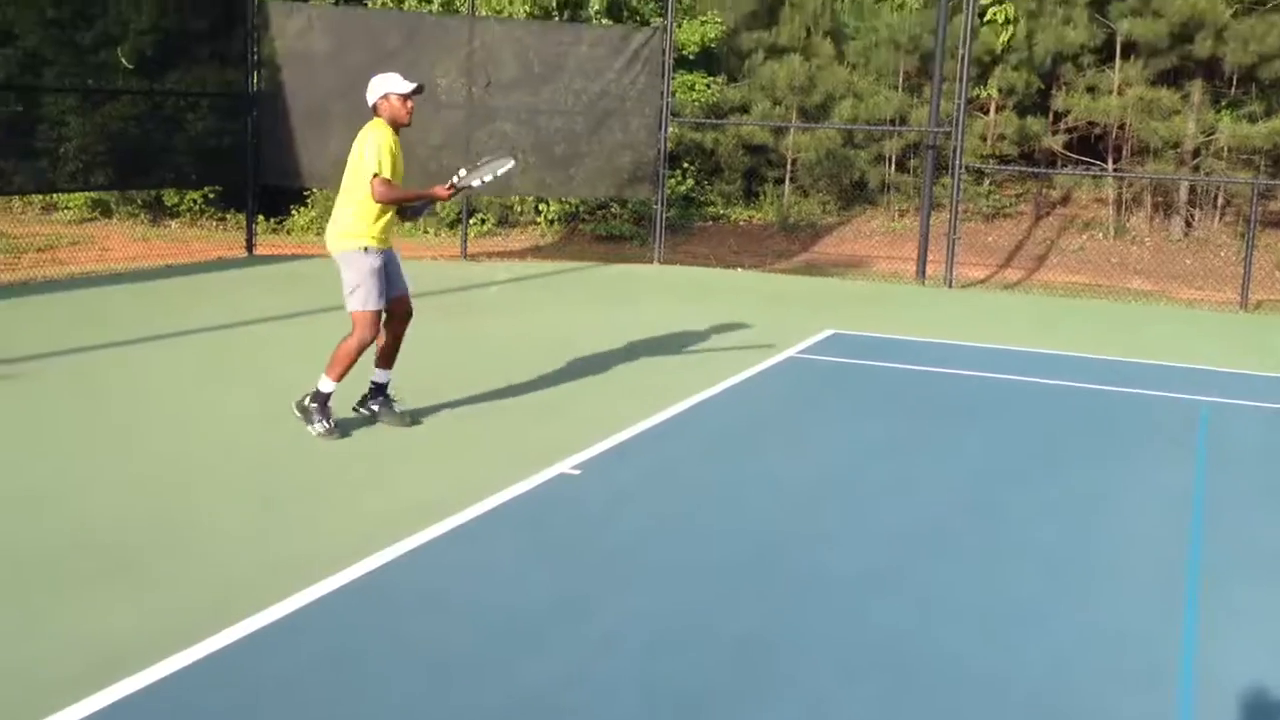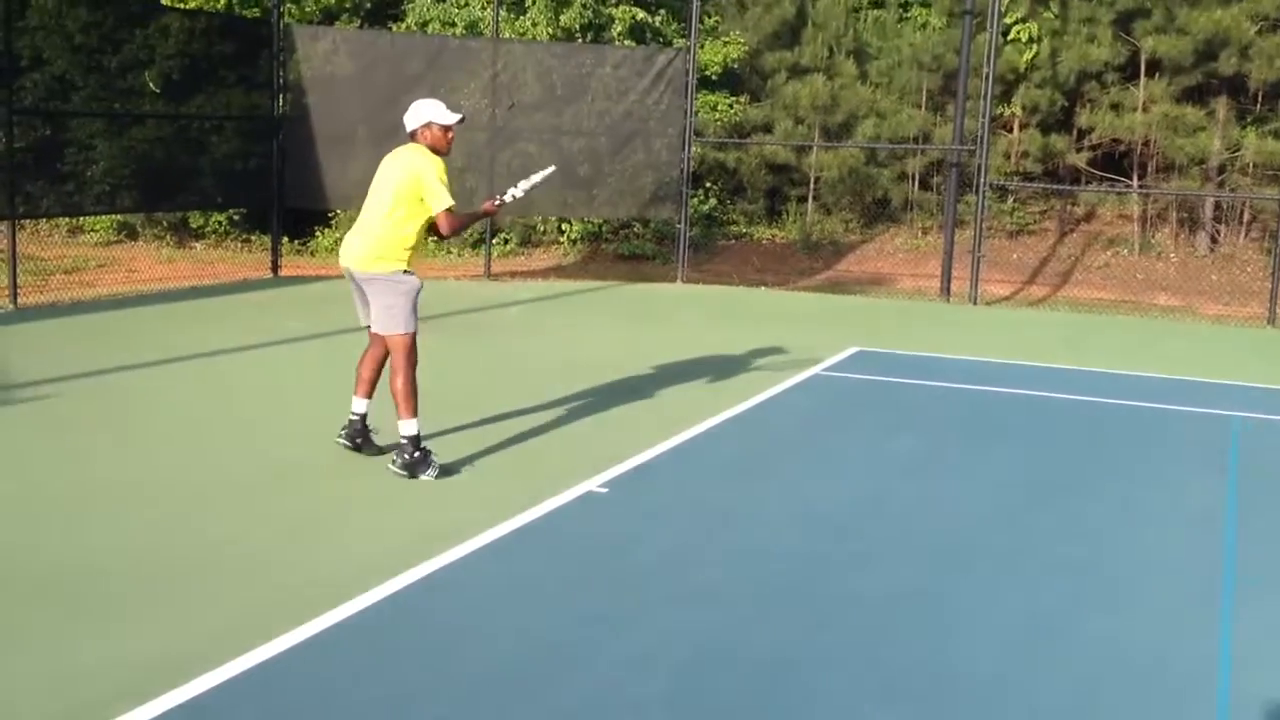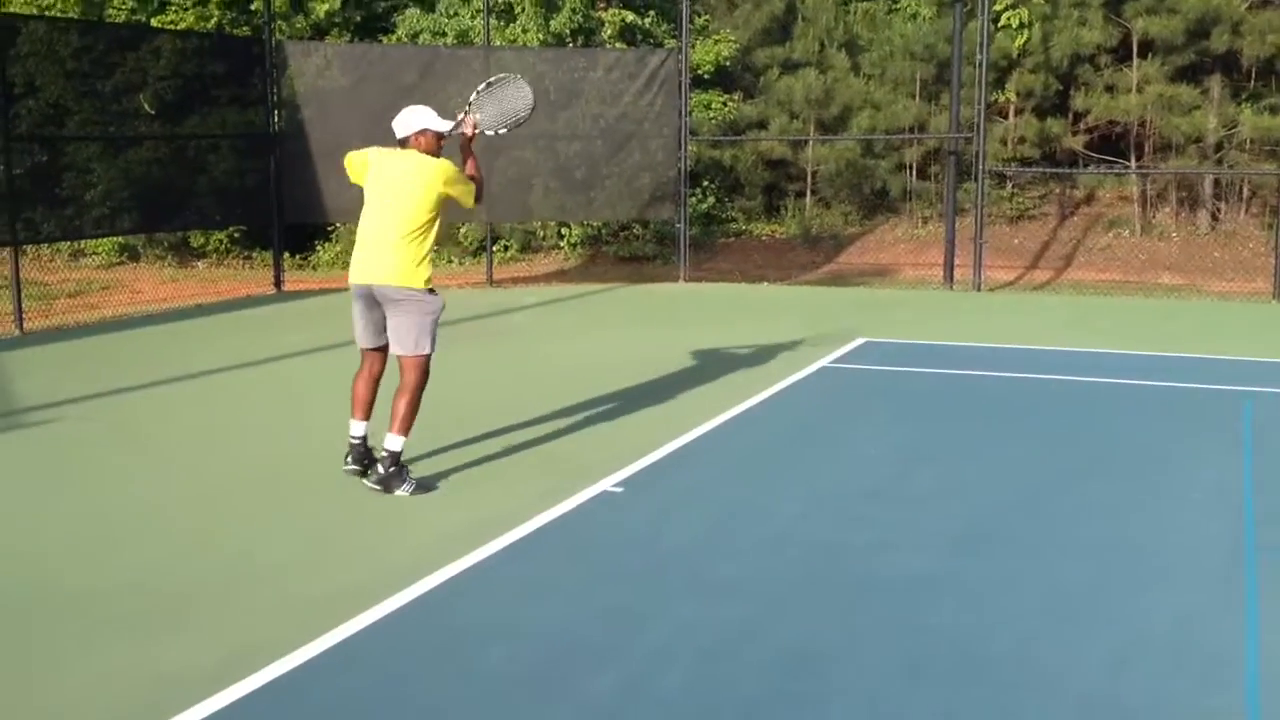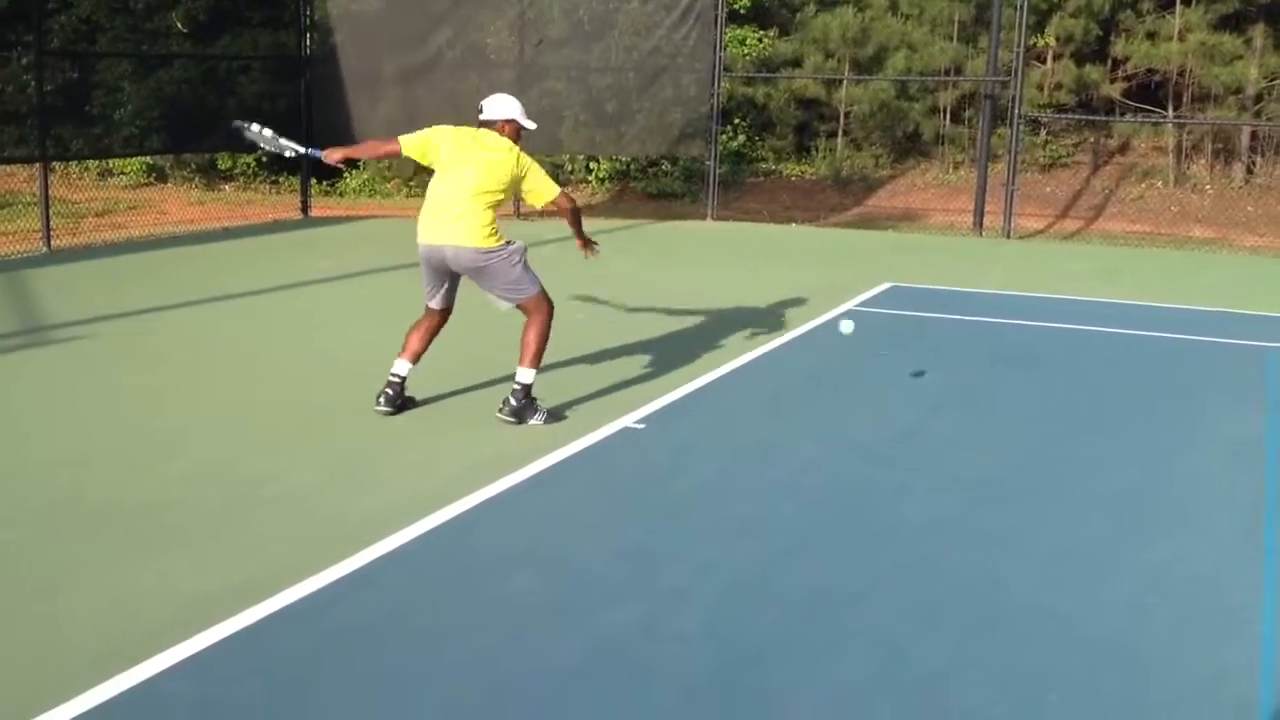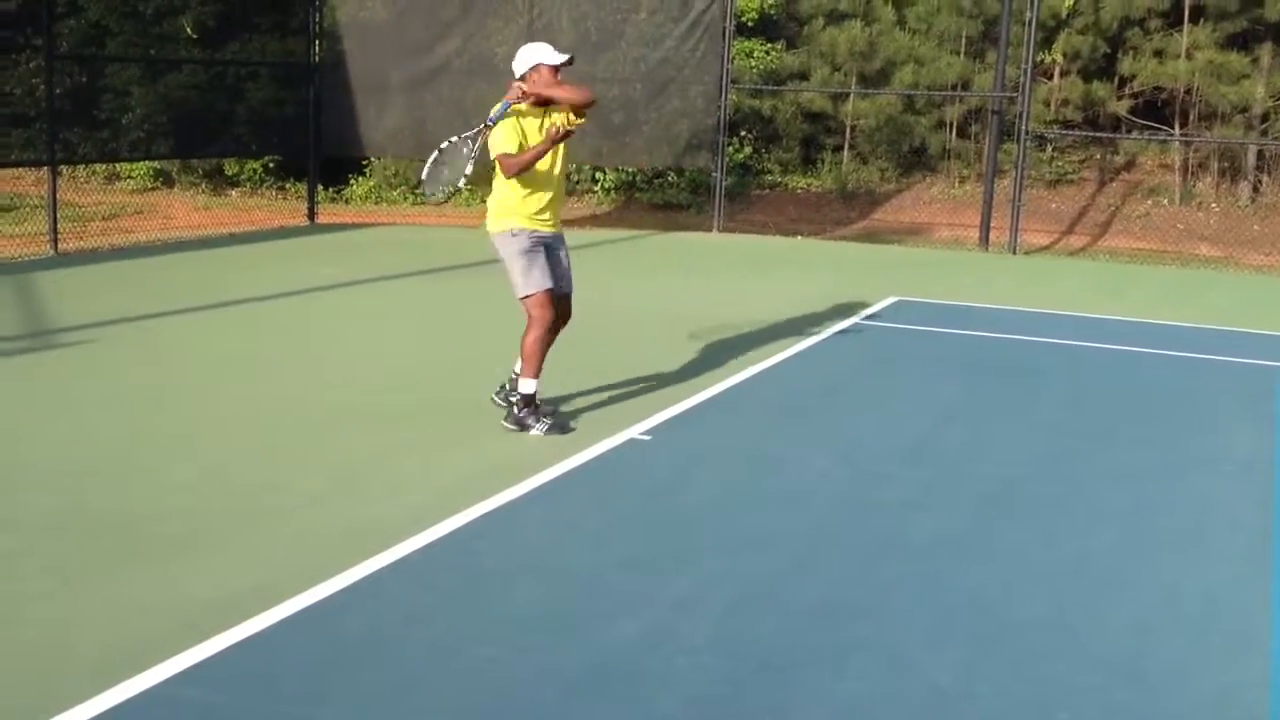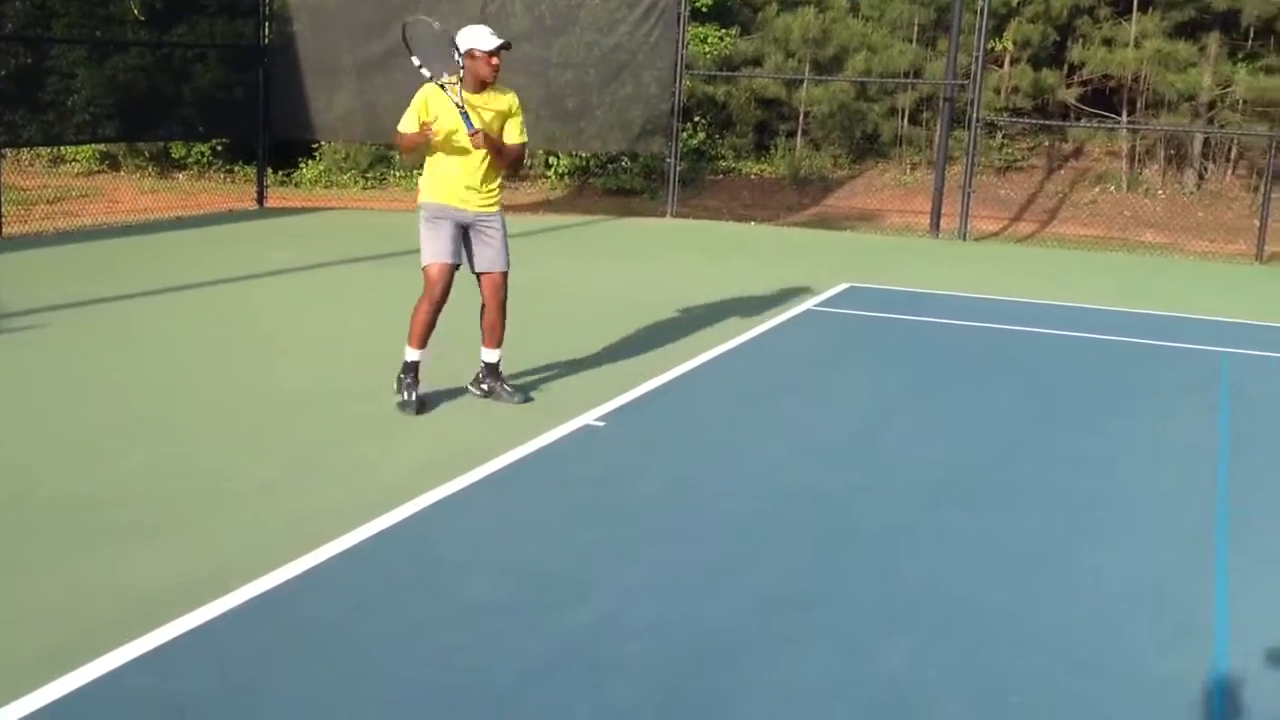
dt=0.5s
person 1, frame 1
left shoulder: (383, 136)
right shoulder: (379, 136)
right elbow: (382, 191)
left wrist: (410, 205)
right wrist: (432, 194)
left hip: (371, 240)
right hip: (356, 241)
left knee: (400, 312)
right knee: (366, 330)
left ankle: (377, 395)
right ankle: (314, 401)
person 1, frame 2
left shoulder: (397, 156)
right shoulder: (429, 163)
right elbow: (448, 226)
left wrist: (435, 222)
right wrist: (482, 211)
left hip: (355, 256)
right hip: (383, 263)
left knee: (381, 341)
right knee: (404, 353)
left ankle: (355, 426)
right ankle: (409, 451)
person 1, frame 3
left shoulder: (377, 159)
right shoulder: (442, 170)
left elbow: (348, 160)
right elbow: (477, 194)
left wrist: (397, 137)
right wrist: (468, 146)
left hip: (362, 276)
right hip: (405, 282)
left knee: (371, 362)
right knee: (414, 374)
left ankle: (356, 450)
right ankle: (389, 464)
person 1, frame 4
left shoulder: (449, 137)
right shoulder: (519, 159)
left elbow: (388, 147)
right elbow: (566, 203)
left wrist: (345, 151)
right wrist: (581, 236)
left hip: (430, 242)
right hip: (477, 245)
left knee: (433, 317)
right knee: (540, 311)
left ankle: (392, 390)
right ankle: (519, 399)
person 1, frame 5
left shoulder: (560, 108)
right shoulder: (509, 114)
left elbow: (586, 98)
right elbow: (509, 170)
left wrist: (534, 89)
right wrist: (546, 143)
left hip: (549, 227)
right hip: (514, 227)
left knee: (561, 313)
right knee: (544, 315)
left ankle: (514, 385)
right ankle: (523, 408)
person 1, frame 6
left shoulder: (507, 101)
right shoulder: (433, 93)
left elbow: (518, 161)
right elbow: (403, 142)
left wrist: (494, 146)
right wrist: (416, 139)
left hip: (486, 209)
right hip: (440, 204)
left knee: (495, 293)
right knee: (436, 288)
left ankle: (489, 375)
right ankle: (408, 374)
